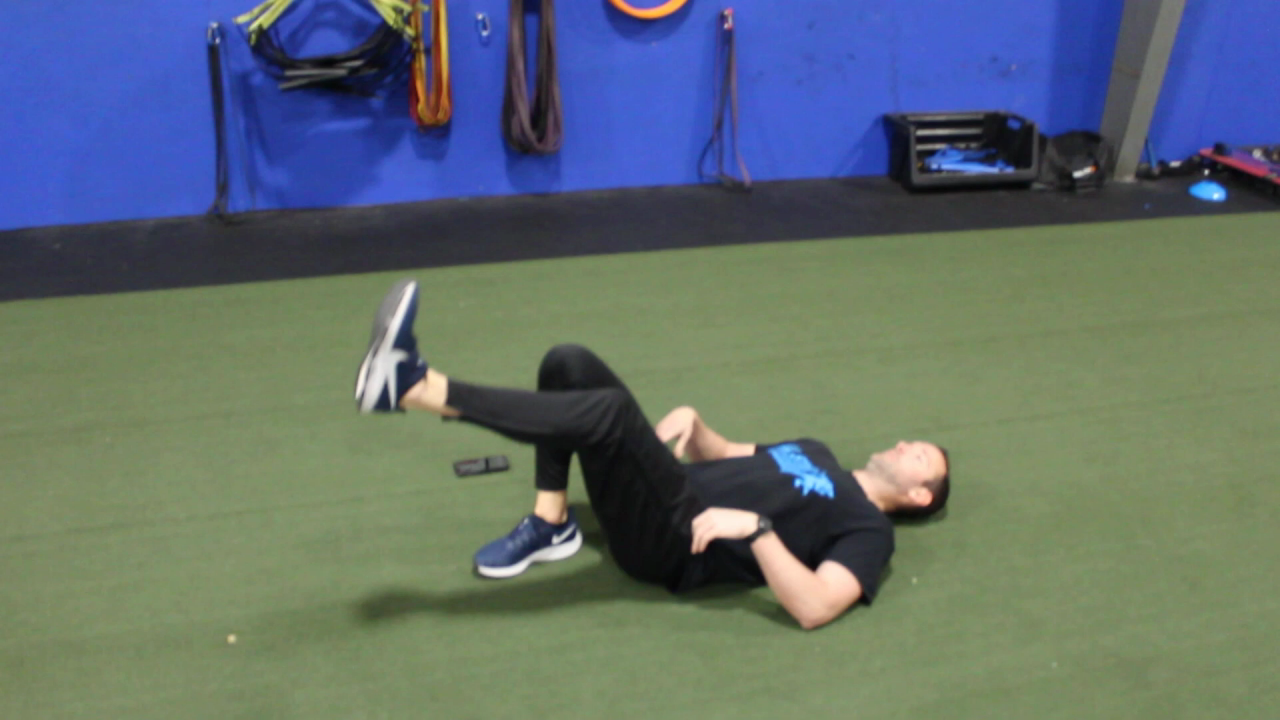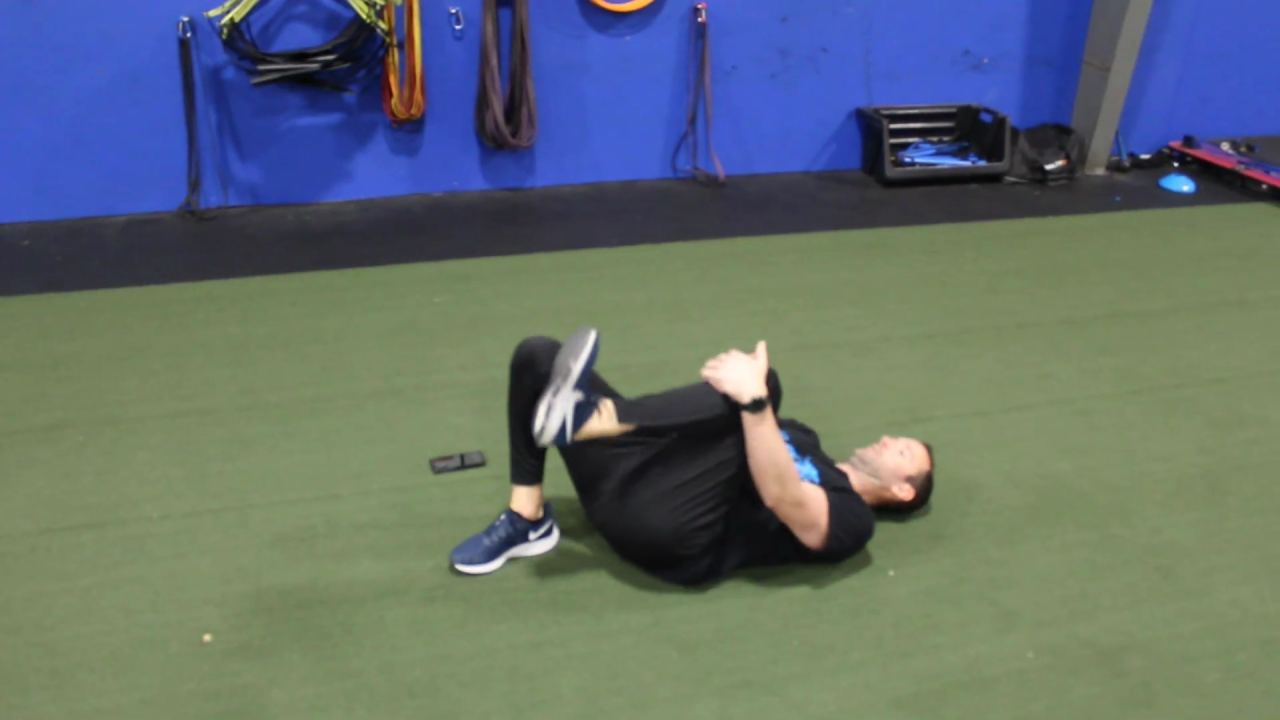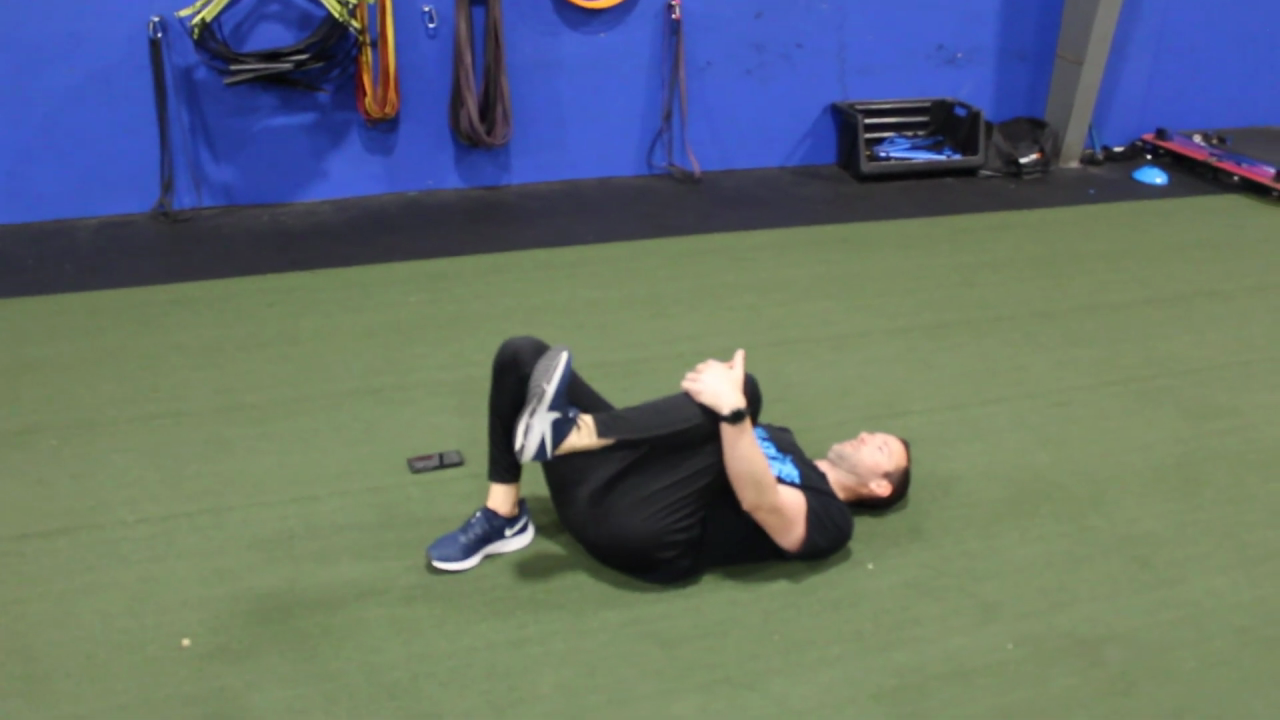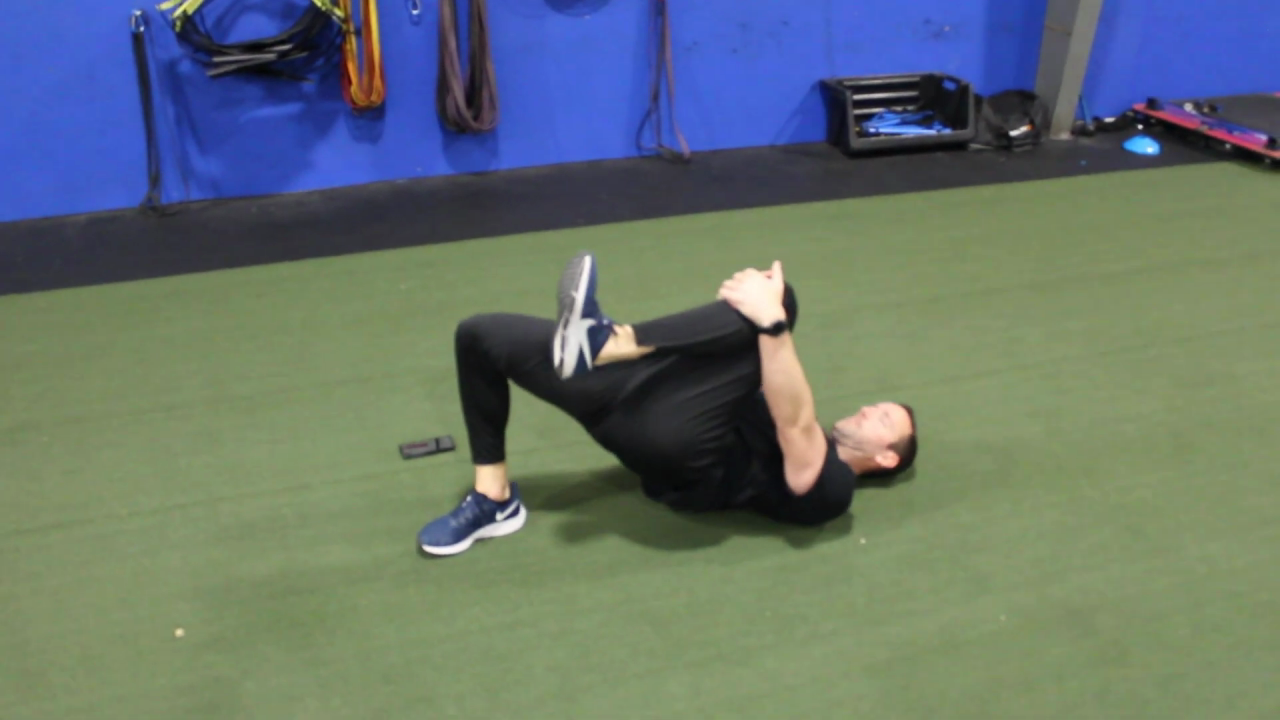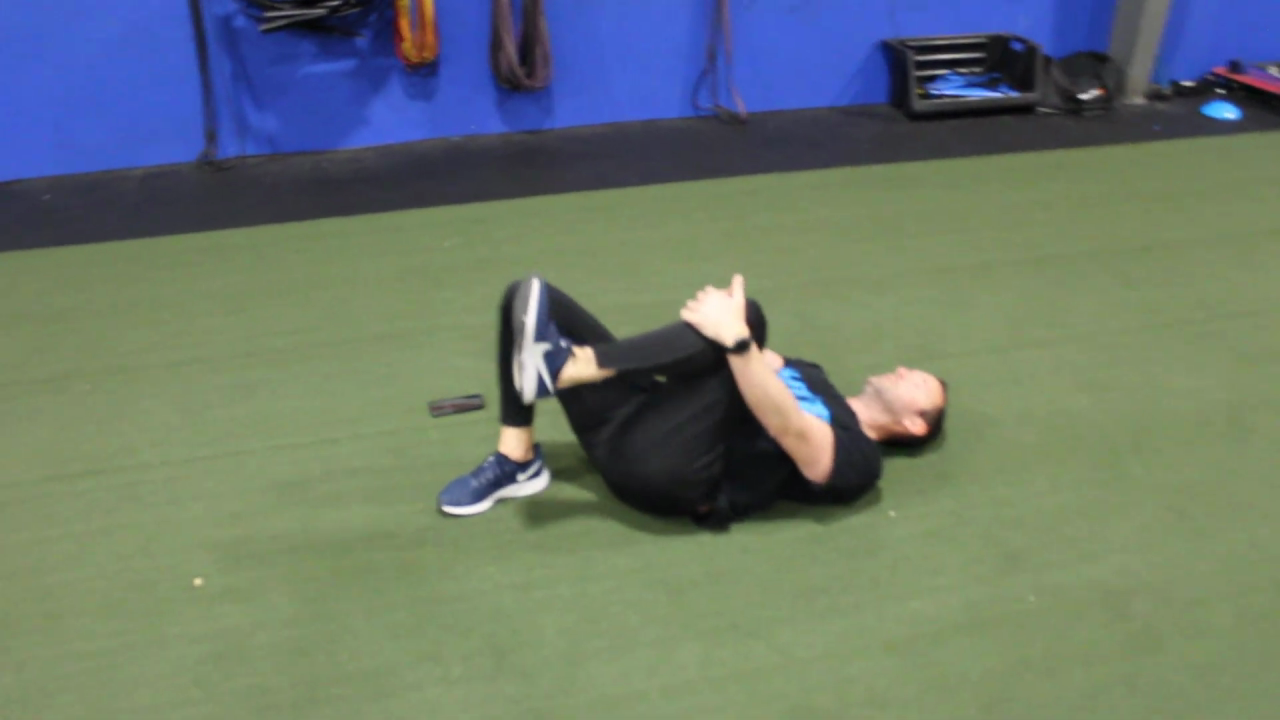
dt=1s
person 1, frame 1
left shoulder: (868, 531)
right shoulder: (816, 453)
left elbow: (813, 607)
right elbow: (724, 455)
left wrist: (753, 528)
right wrist: (692, 418)
left hip: (674, 539)
right hip: (677, 495)
left knee: (607, 412)
right knee: (570, 364)
left ankle: (415, 387)
right ankle: (549, 525)
person 1, frame 2
left shoulder: (852, 520)
right shoulder: (805, 441)
left elbow: (780, 496)
left wrist: (753, 397)
right wrist: (732, 382)
left hip: (668, 530)
right hip: (630, 485)
left knee: (760, 389)
right knee: (538, 356)
left ankle: (589, 419)
right ankle: (525, 520)
person 1, frame 3
left shoulder: (829, 521)
right shoulder: (782, 444)
left elbow: (759, 502)
left wrist: (732, 408)
right wrist: (715, 391)
left hip: (645, 530)
right hip: (610, 485)
left knee: (739, 396)
right knee: (522, 354)
left ankle: (566, 433)
right ankle: (502, 519)
person 1, frame 4
left shoulder: (829, 486)
right shoulder: (795, 438)
left elbow: (796, 424)
left wrist: (771, 322)
right wrist: (741, 307)
left hip: (678, 437)
right hip: (638, 403)
left knee: (775, 306)
right knee: (480, 334)
left ankle: (604, 344)
right ankle: (493, 500)
person 1, frame 5
left shoulder: (857, 460)
right shoulder: (812, 378)
left elbow: (788, 428)
right elbow: (757, 365)
left wrist: (734, 338)
right wrist: (723, 321)
left hip: (665, 469)
right hip: (631, 421)
left knee: (746, 320)
right knee: (526, 297)
left ankle: (562, 366)
right ankle: (515, 463)
